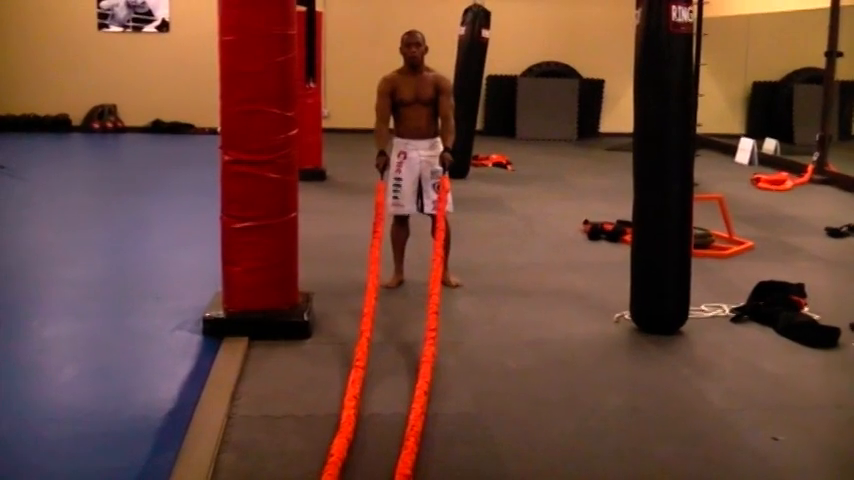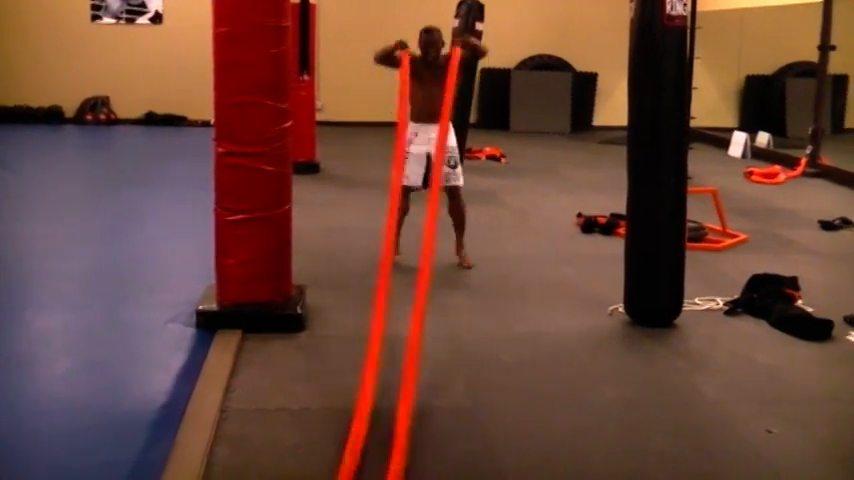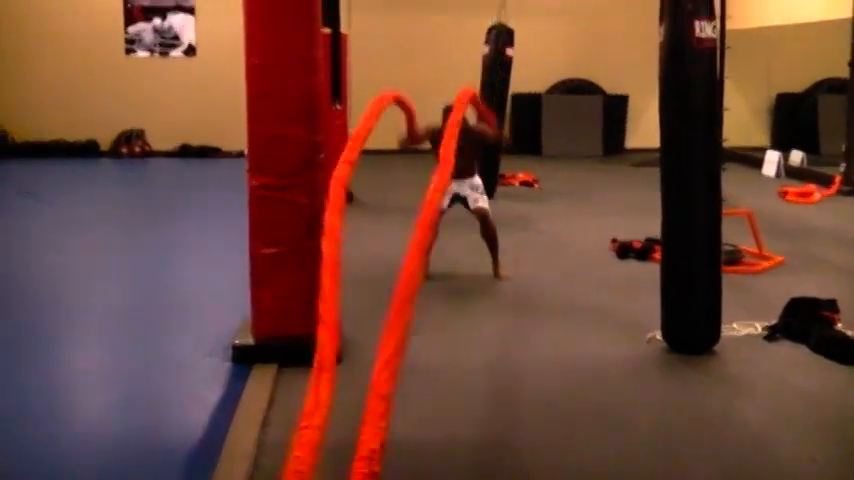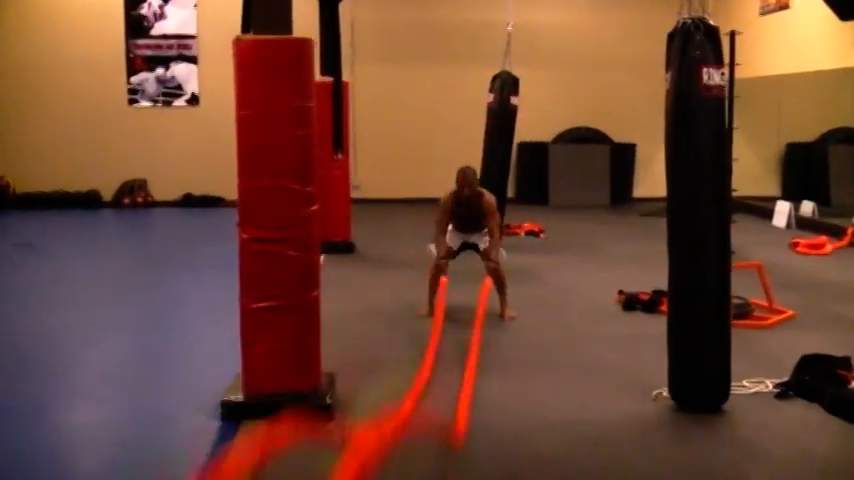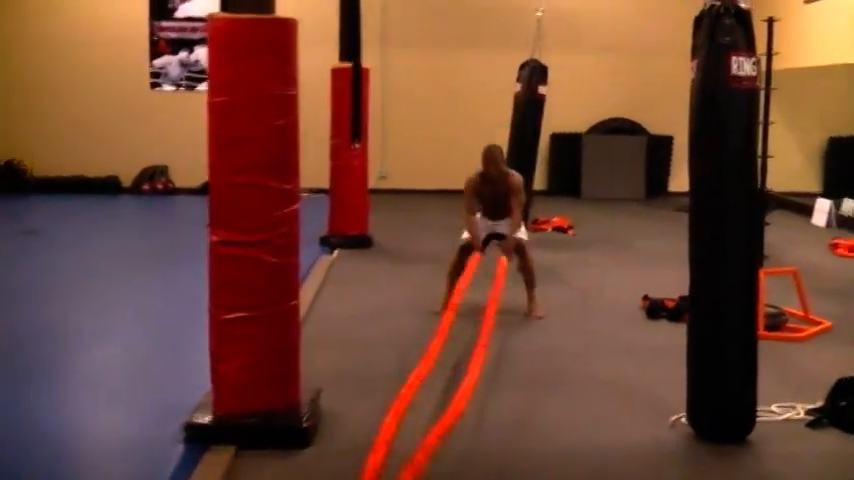
dt=1s
person 1, frame 1
left shoulder: (440, 81)
right shoulder: (389, 82)
left elbow: (447, 118)
right elbow: (382, 121)
left wrist: (447, 148)
right wrist: (381, 151)
left hip: (432, 149)
right hip: (402, 149)
left knee: (439, 213)
right knee: (400, 214)
left ankle: (444, 270)
right ankle: (398, 271)
person 1, frame 2
left shoulder: (449, 61)
right shoulder: (410, 63)
left elbow: (481, 52)
right elbow: (379, 58)
left wrist: (468, 43)
right wrist: (395, 47)
right hip: (415, 132)
left knee: (453, 189)
right knee: (403, 188)
left ankle: (460, 246)
right ankle: (394, 243)
person 1, frame 3
left shoulder: (475, 131)
right shoulder: (434, 133)
left elbow: (501, 140)
right elbow: (405, 143)
left wrist: (496, 133)
right wrist: (412, 136)
left hip: (469, 181)
left knee: (485, 216)
left ankle: (496, 264)
person 1, frame 4
left shoulder: (487, 200)
right shoulder: (448, 201)
left elbow: (494, 233)
right elbow: (440, 231)
left wrist: (493, 258)
right wrist: (441, 256)
left hip: (481, 233)
right hip: (456, 232)
left knee: (493, 263)
right knee: (440, 262)
left ankle: (504, 306)
right ankle: (430, 305)
person 1, frame 5
left shoulder: (514, 180)
right shoulder: (473, 182)
left elbow: (517, 211)
right elbow: (469, 214)
left wrist: (511, 236)
right wrist: (473, 235)
left hip: (508, 219)
right hip: (483, 219)
left knee: (521, 249)
right knee: (464, 249)
left ankle: (532, 302)
right ankle: (448, 299)
